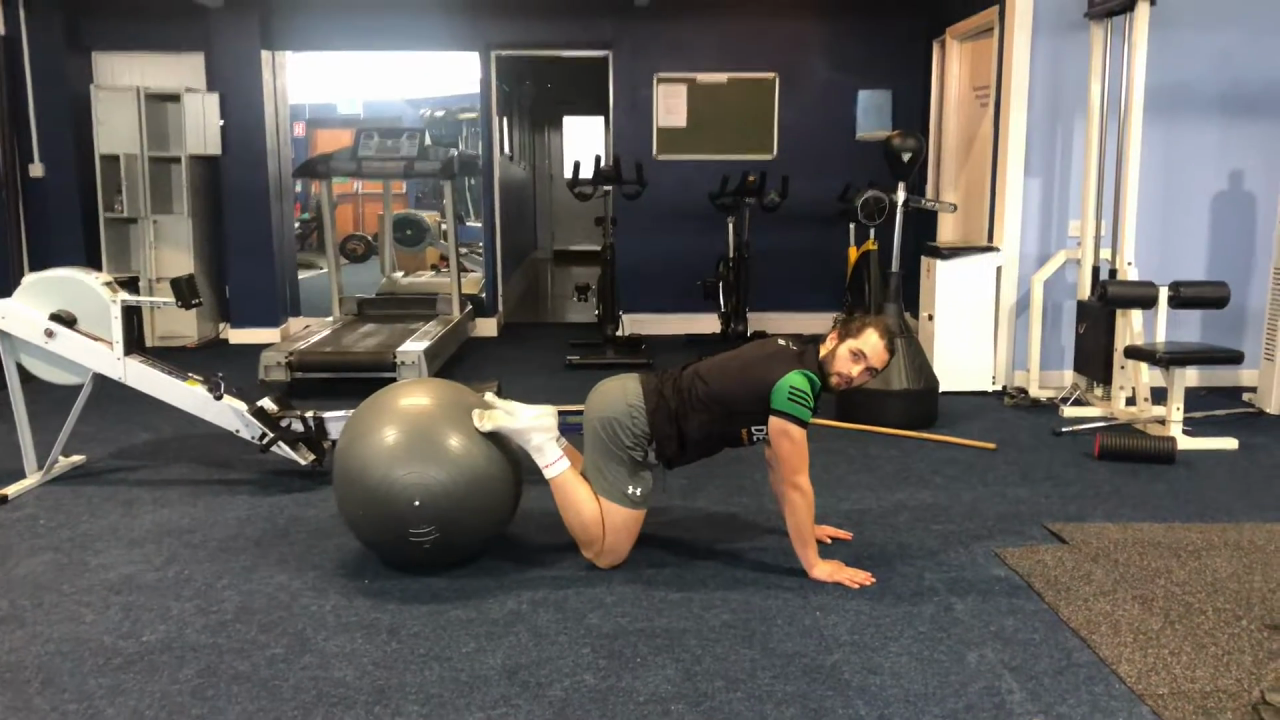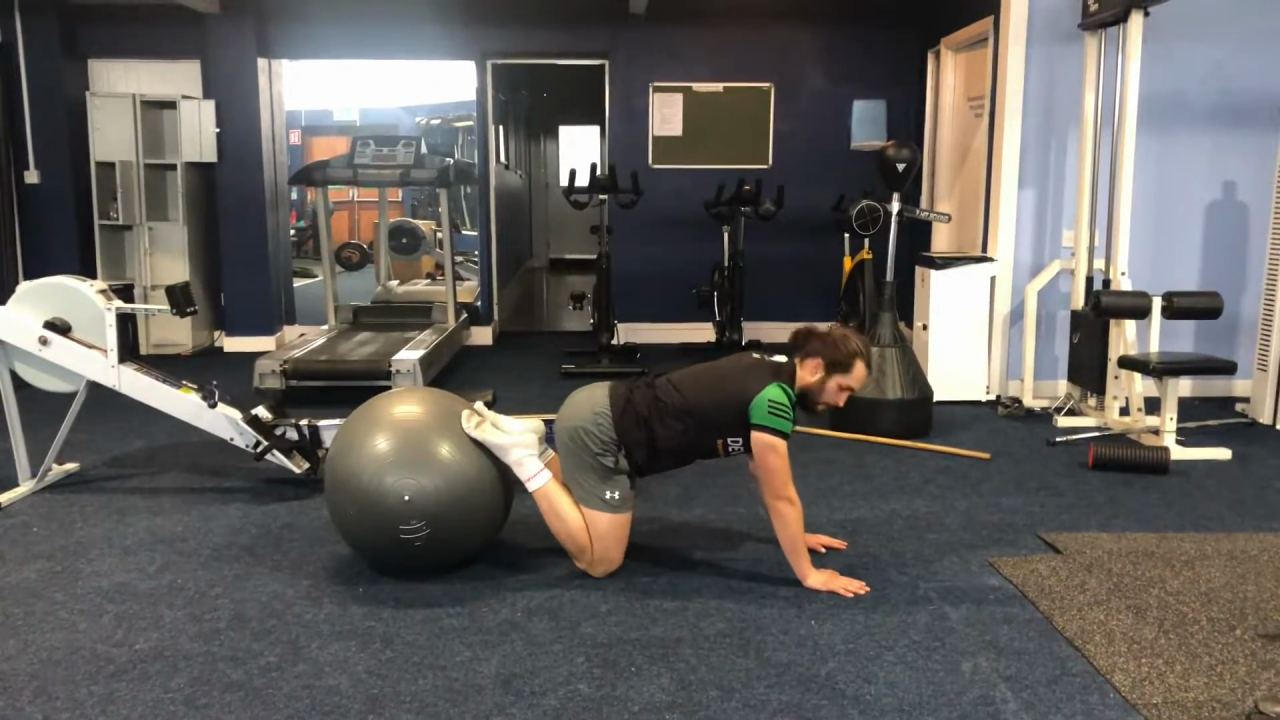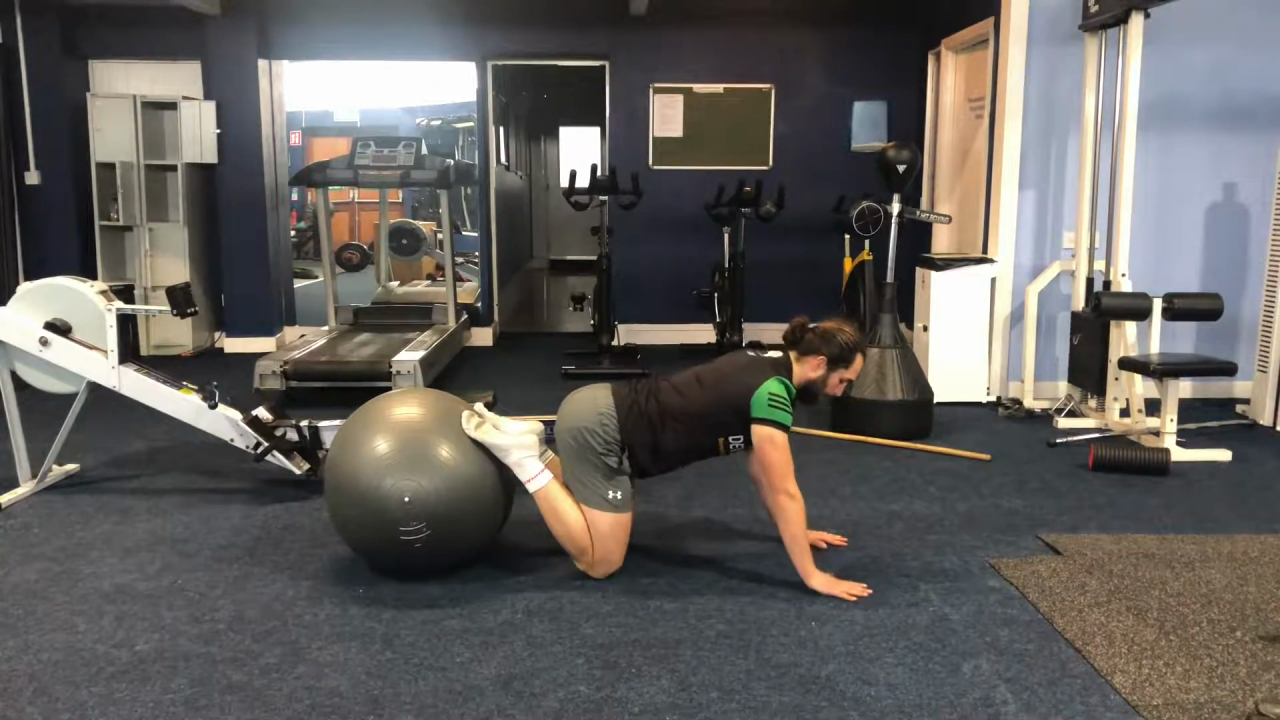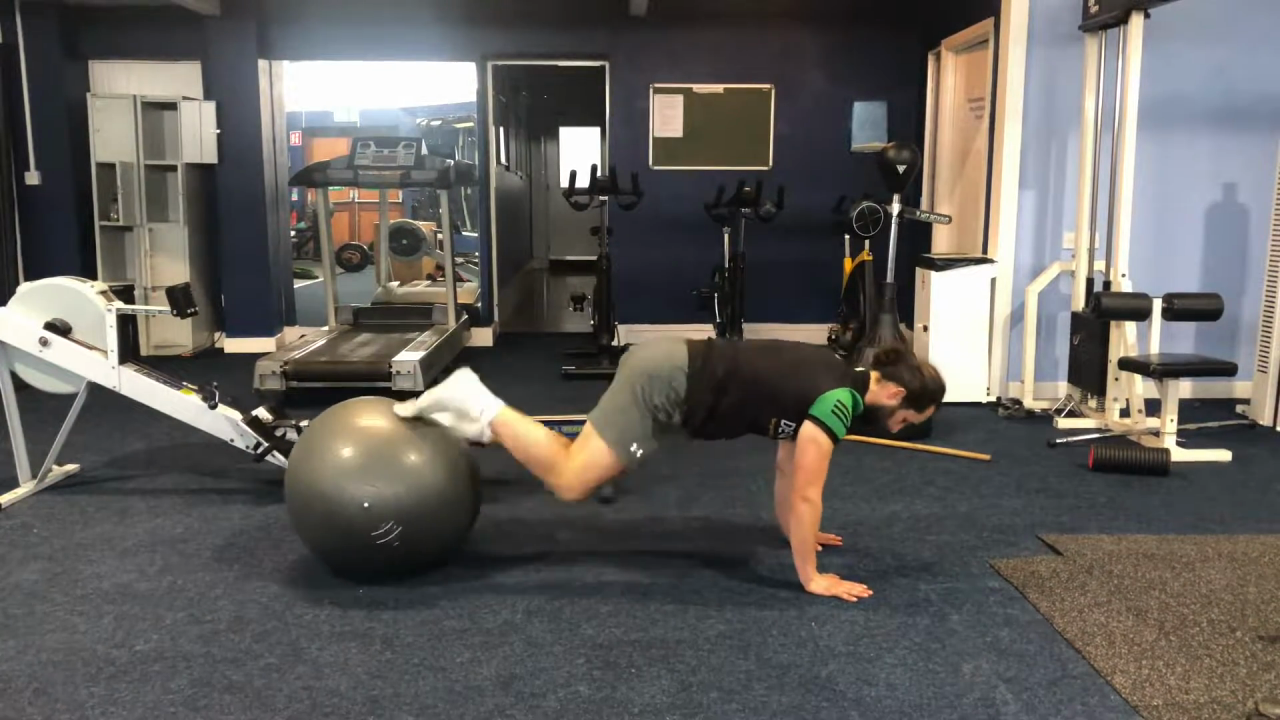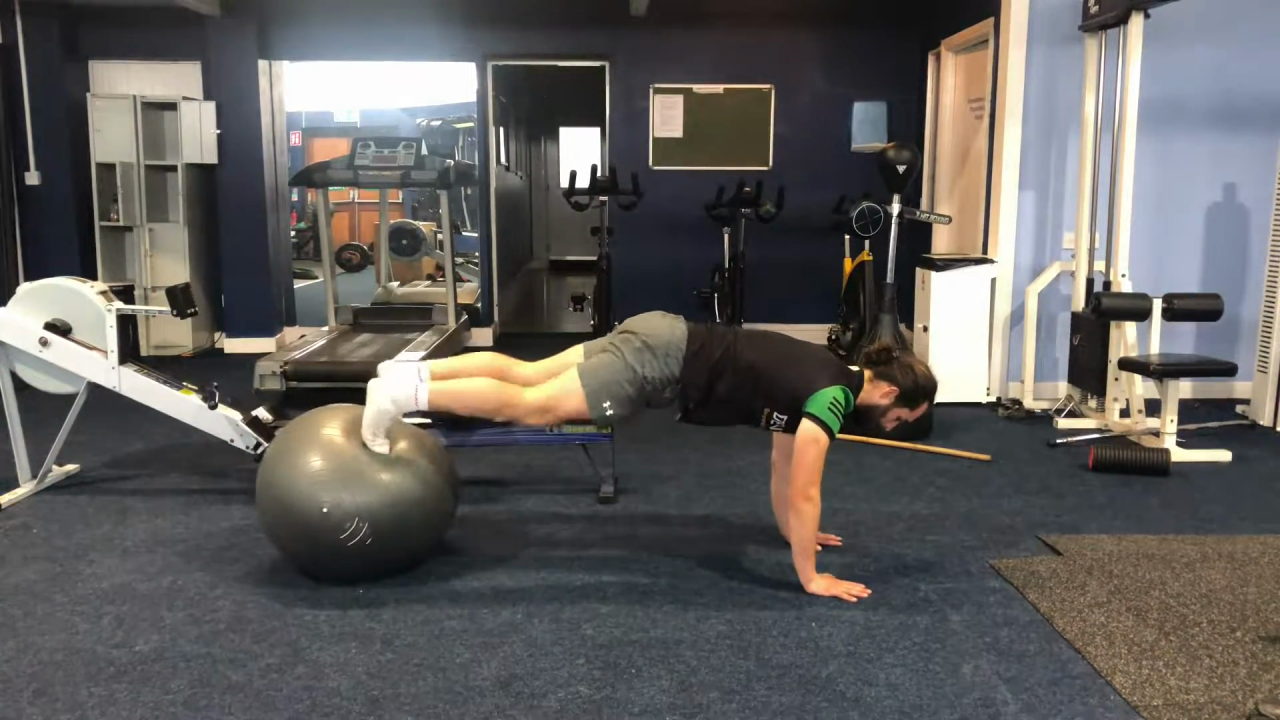
dt=1s
person 1, frame 1
left shoulder: (792, 356)
right shoulder: (796, 384)
left elbow: (776, 460)
right elbow: (795, 482)
left wrist: (804, 527)
right wrist: (814, 564)
left hip: (628, 398)
right hip: (628, 419)
left knee: (603, 508)
right knee: (606, 551)
left ankle: (539, 426)
right ankle: (541, 439)
person 1, frame 2
left shoulder: (771, 370)
right shoulder: (773, 398)
left elbow: (764, 469)
right elbow: (781, 496)
left wrist: (797, 534)
right wrist: (808, 574)
left hip: (600, 409)
right hip: (598, 430)
left knee: (611, 521)
right knee: (601, 560)
left ankle: (527, 439)
right ankle: (521, 451)
person 1, frame 3
left shoulder: (767, 368)
right shoulder: (772, 392)
left elbow: (761, 470)
right elbow: (785, 491)
left wrist: (797, 532)
right wrist: (811, 576)
left hip: (598, 410)
right hip: (599, 430)
left knee: (601, 520)
right knee: (601, 562)
left ankle: (524, 440)
right ankle: (521, 454)
person 1, frame 4
left shoulder: (837, 378)
right shoulder: (840, 401)
left elbow: (787, 466)
right elbow: (806, 493)
left wrist: (794, 534)
right wrist: (811, 576)
left hip: (667, 363)
right hip: (663, 381)
left knee: (580, 465)
right knee: (568, 481)
left ankle: (473, 419)
right ankle: (473, 399)
person 1, frame 5
left shoulder: (823, 379)
right shoulder: (831, 397)
left elbow: (781, 461)
right elbow: (805, 492)
left wrist: (792, 532)
right wrist: (811, 578)
left hip: (663, 341)
right hip: (660, 357)
left knee: (527, 376)
right knee: (531, 409)
left ankle: (411, 379)
right ankle: (405, 392)
